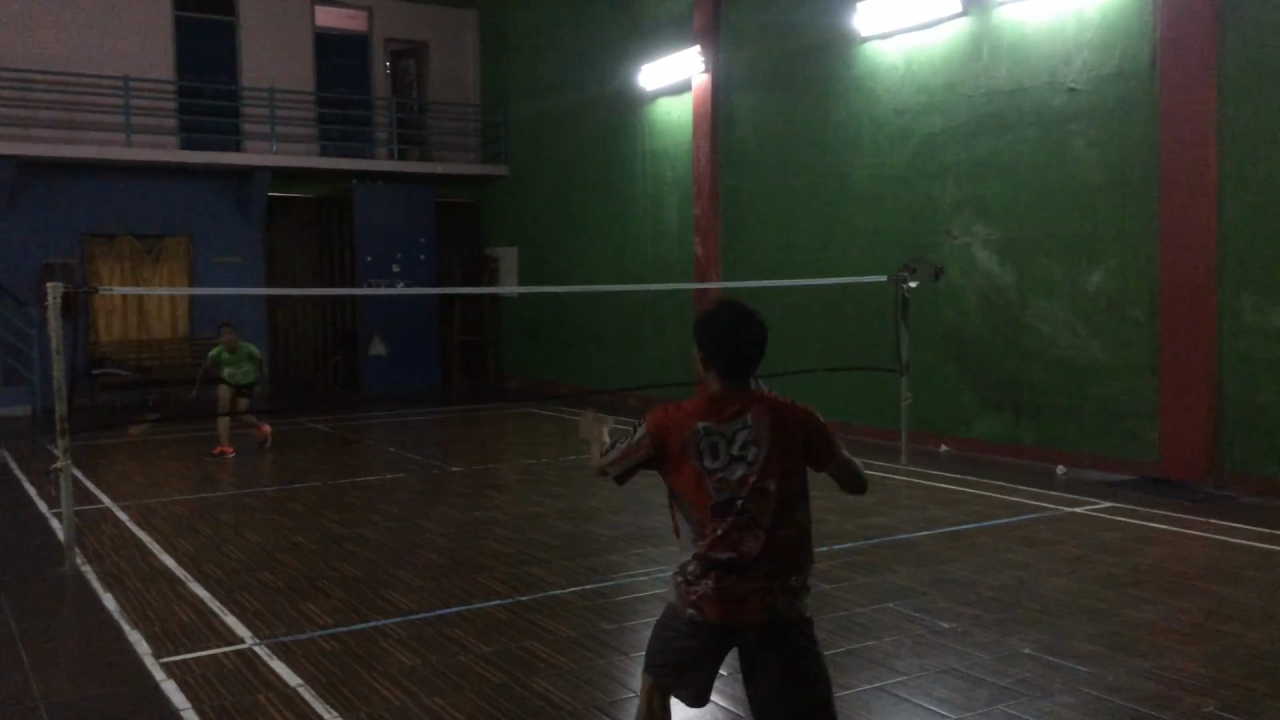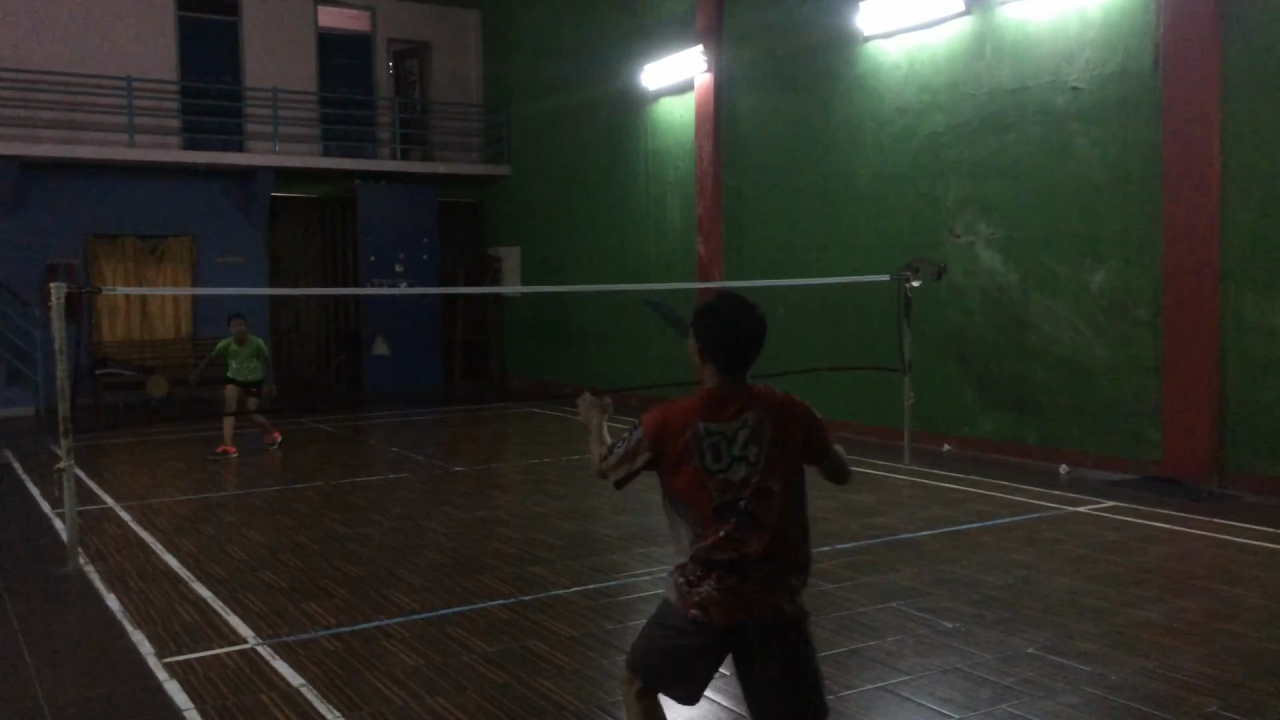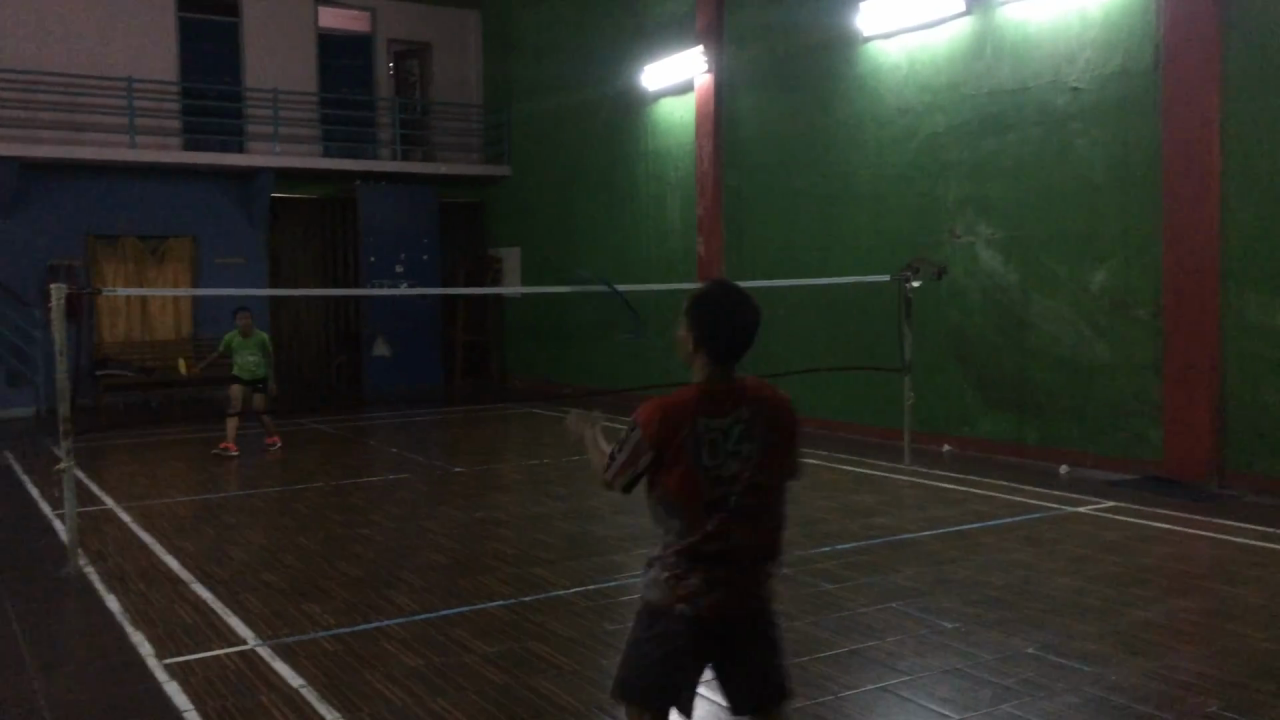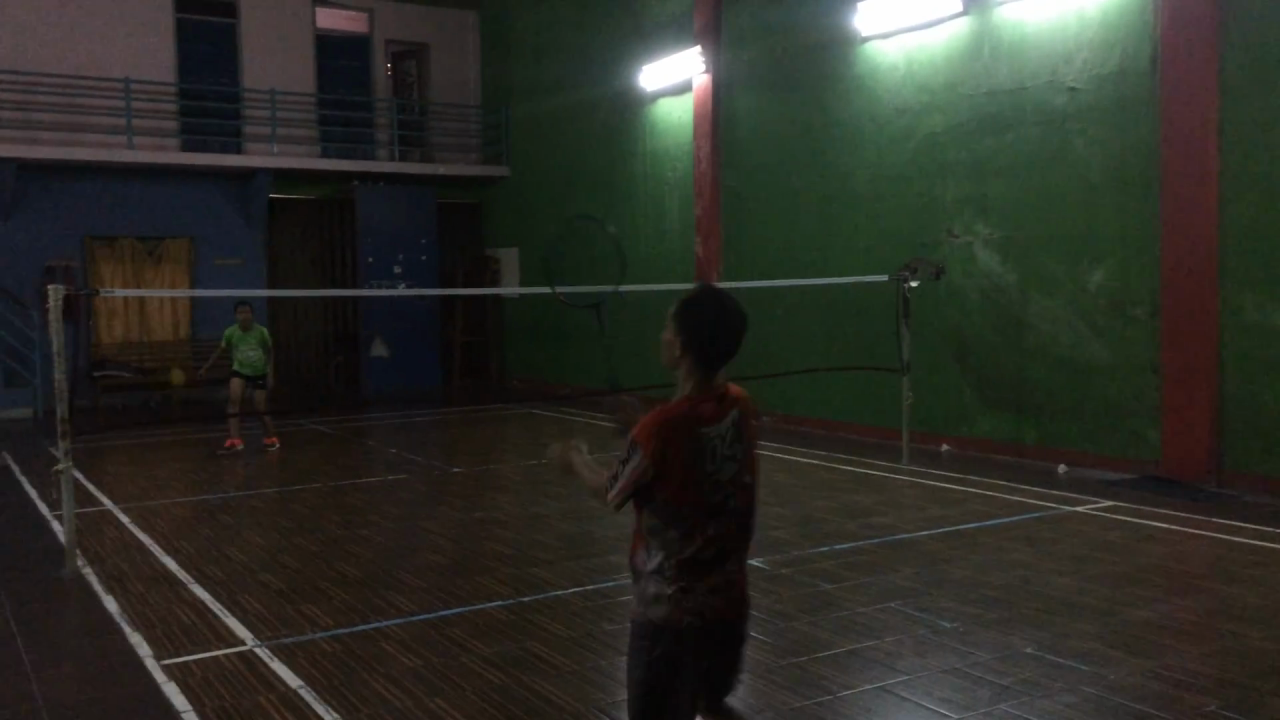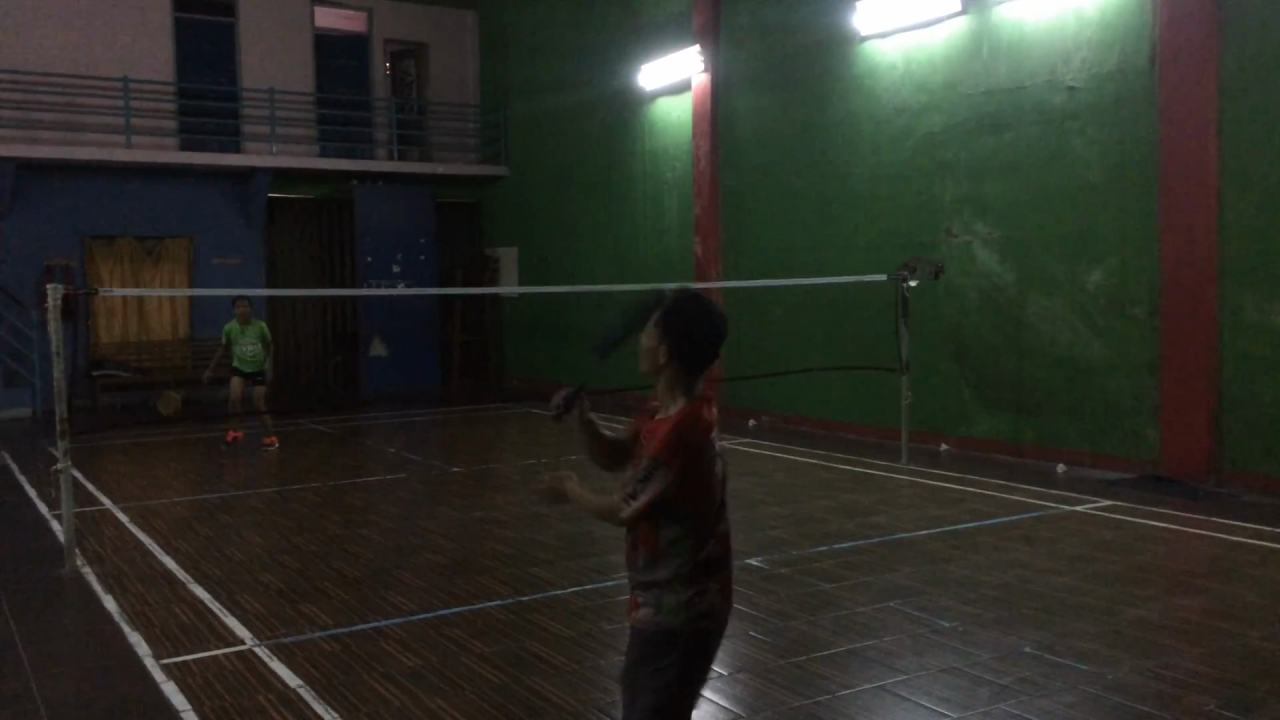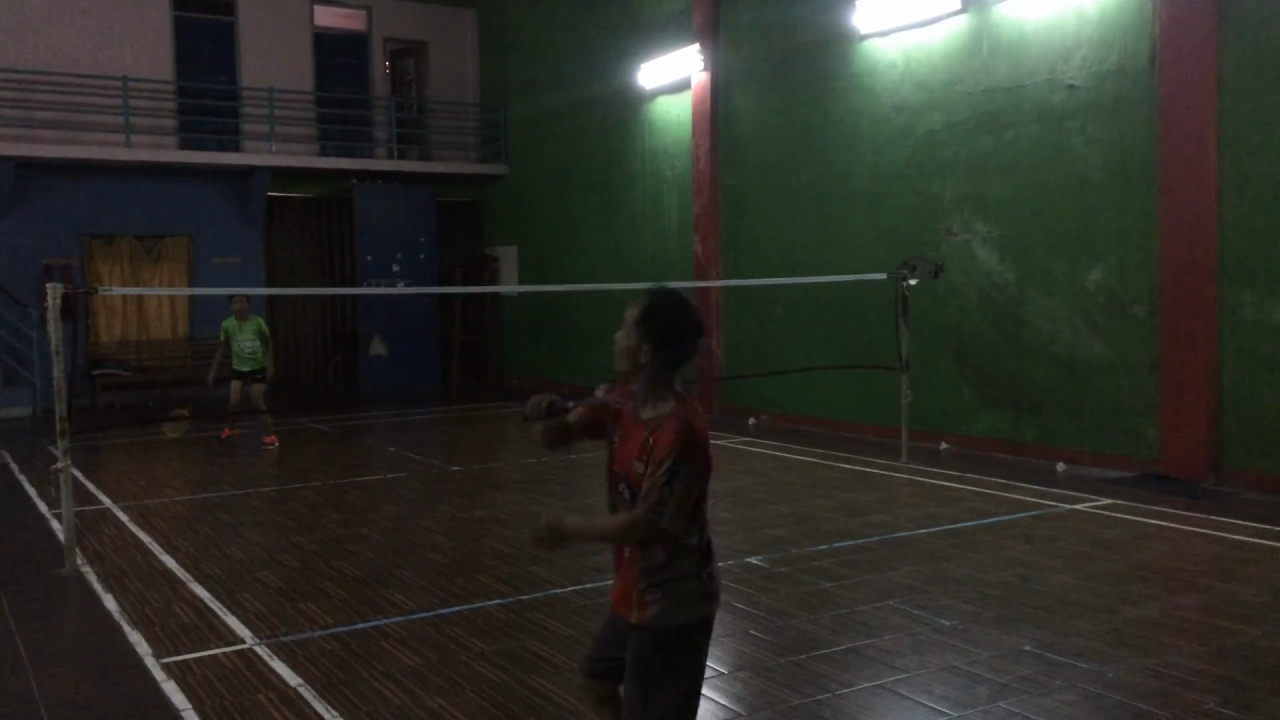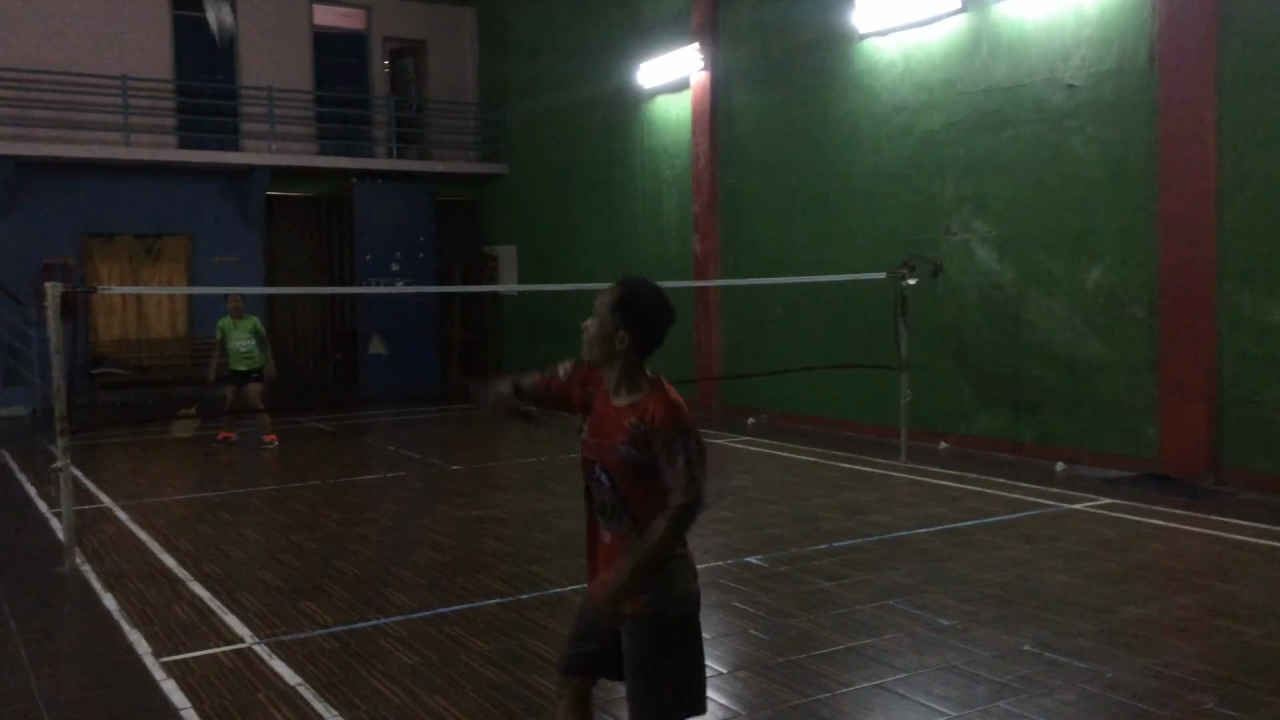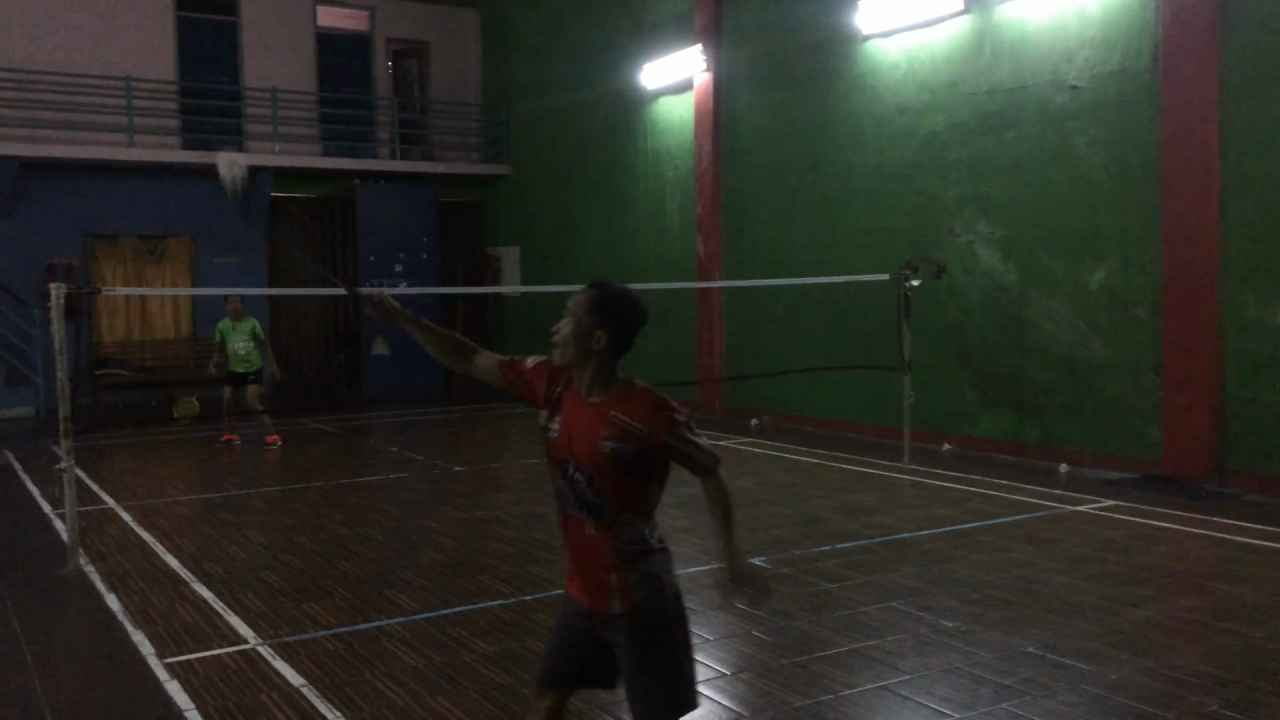
dt=0.1s
person 1, frame 1
left shoulder: (670, 424)
right shoulder: (794, 420)
left elbow: (606, 465)
right elbow: (856, 483)
left wrist: (596, 431)
right wrist: (820, 446)
left hip: (700, 600)
right hip: (777, 604)
left knee: (655, 681)
person 1, frame 2
left shoulder: (669, 423)
right shoulder: (791, 415)
left elbow: (606, 467)
right elbow: (840, 473)
left wrist: (595, 418)
left hip: (698, 600)
right hip: (774, 602)
left knee: (638, 685)
person 1, frame 3
left shoulder: (662, 416)
right shoulder: (775, 409)
left elbow: (612, 476)
right elbow: (788, 470)
left wrist: (587, 431)
left hip: (679, 595)
right hip: (749, 595)
person 1, frame 4
left shoulder: (664, 427)
right shoulder: (738, 407)
left elbow: (616, 495)
left wrist: (574, 459)
left hip: (672, 605)
right hip: (727, 598)
person 1, frame 5
left shoulder: (677, 432)
right shoulder: (678, 411)
left elbow: (625, 514)
right elbow: (613, 458)
left wrist: (571, 490)
right wrist: (582, 417)
left hip: (675, 609)
right hip: (678, 599)
person 1, frame 6
left shoulder: (681, 433)
right shoulder: (622, 399)
left elbow: (651, 524)
right elbow: (555, 437)
left wrist: (571, 530)
right wrist: (548, 416)
left hip: (672, 607)
right hip: (639, 599)
right knee: (597, 684)
person 1, frame 7
left shoulder: (664, 416)
right shoulder: (587, 383)
left elbow: (685, 505)
right elbow: (523, 391)
left wrist: (625, 573)
right wrist: (510, 392)
left hip: (657, 597)
right hip: (610, 590)
right knee: (571, 684)
person 1, frame 8
left shoulder: (649, 412)
right shoulder: (553, 383)
left elbow: (710, 474)
right elbow: (469, 360)
left wrist: (731, 553)
right wrist: (401, 318)
left hip: (640, 597)
right hip: (586, 594)
